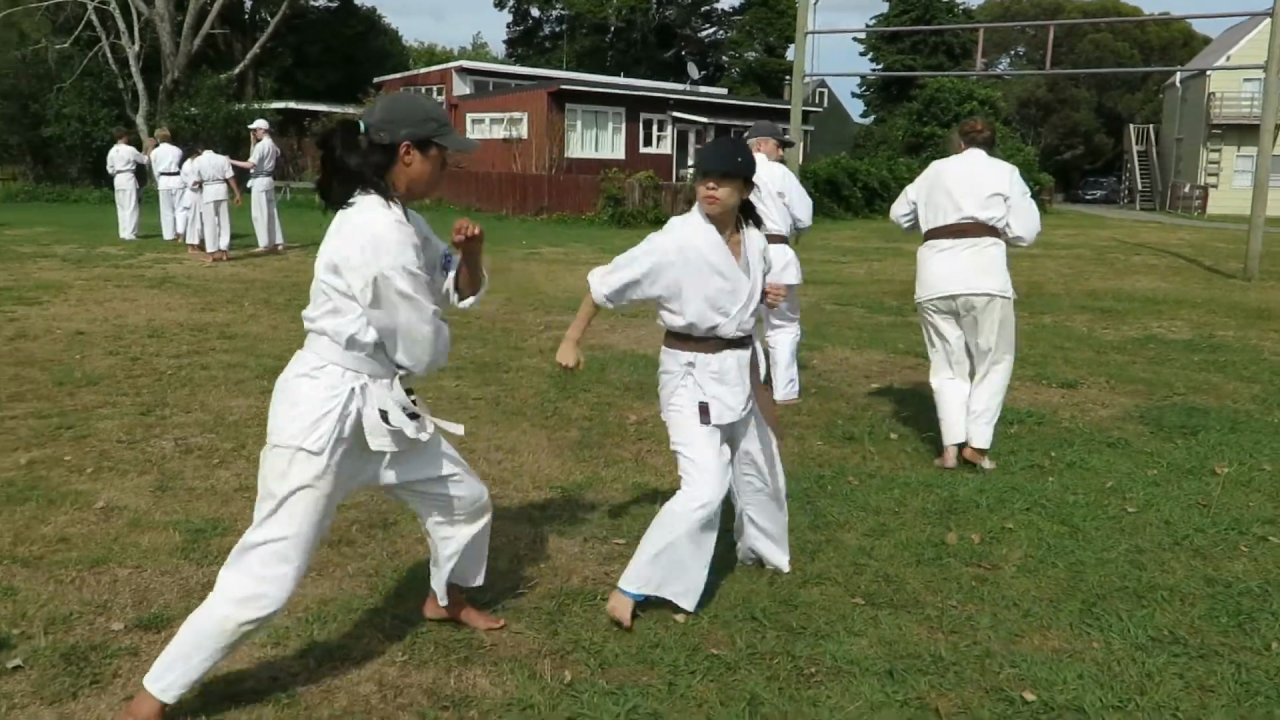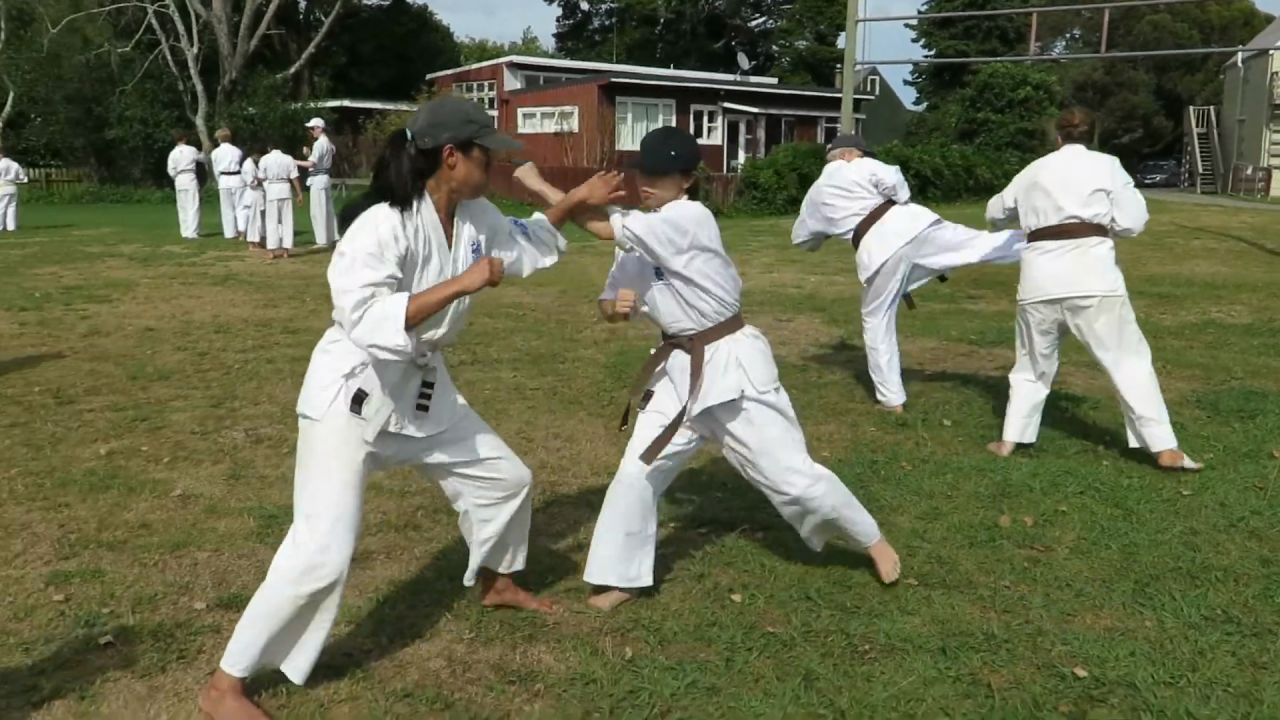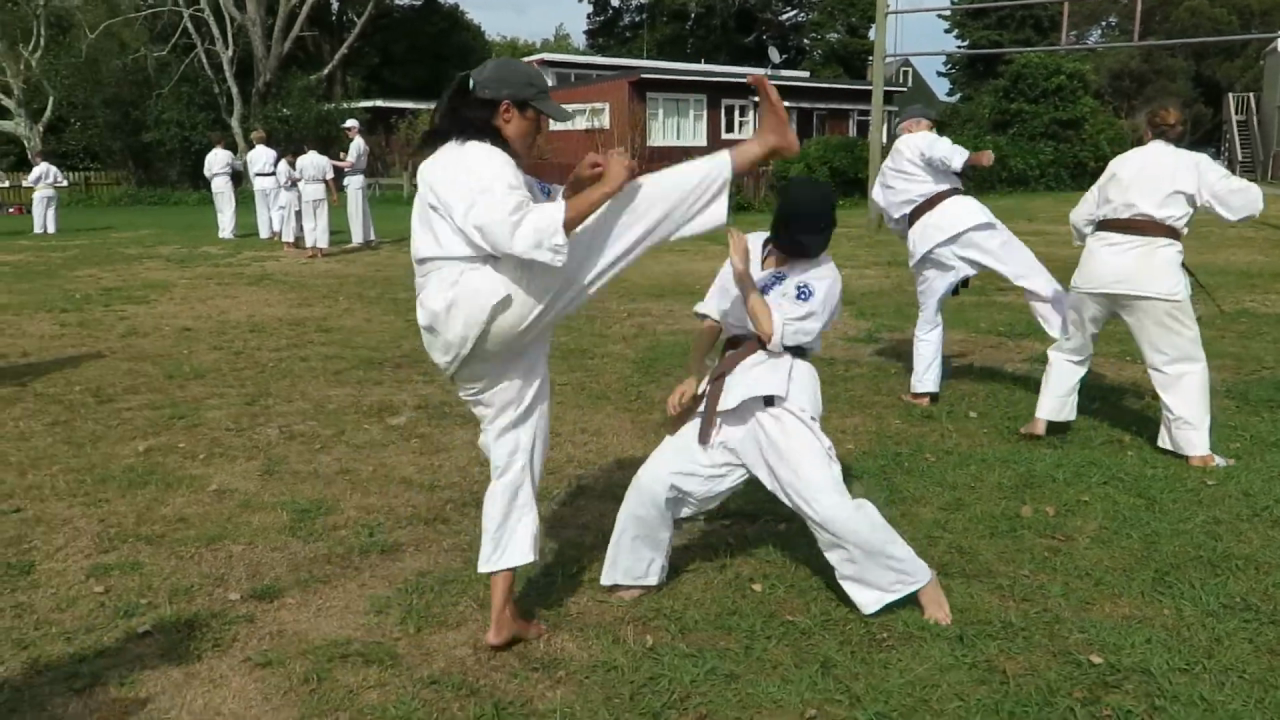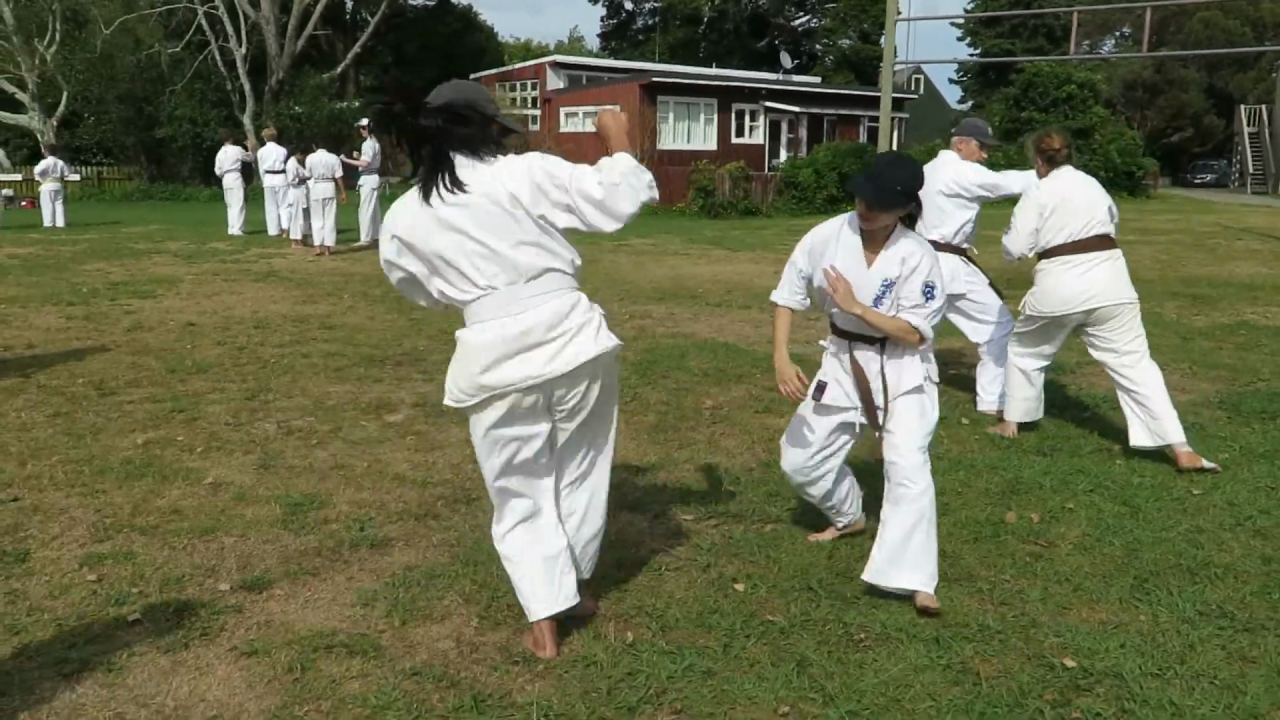
dt=0.4s
person 1, frame 1
left shoulder: (393, 221)
right shoulder: (380, 234)
left elbow: (460, 290)
right elbow: (423, 349)
left wrist: (469, 253)
right wrist: (433, 325)
left hip: (375, 404)
right hip: (326, 408)
left knee: (462, 497)
right knee: (264, 576)
left ankle: (447, 600)
person 1, frame 2
left shoulder: (471, 215)
right shoulder: (383, 226)
left elbow: (517, 247)
right elbow: (370, 326)
left wrist: (579, 200)
right wrist: (461, 283)
left hip: (423, 390)
right hip: (353, 390)
left knee: (504, 479)
right knee: (321, 553)
left ankle: (497, 583)
person 1, frame 3
left shoulder: (493, 164)
right shoulder: (471, 162)
left elbow: (538, 213)
right elbow: (530, 237)
left wrist: (581, 181)
right wrist: (605, 189)
left hip: (462, 334)
right hip: (491, 300)
left knee: (513, 462)
right knee: (636, 201)
left ankle: (503, 615)
right ankle: (762, 147)
person 1, frame 4
left shoulder: (403, 213)
right shoulder: (526, 171)
left elbow: (418, 288)
right elbow: (619, 195)
right wrist: (618, 141)
left hip: (493, 356)
right hip: (569, 331)
left knee: (518, 497)
right knee: (581, 469)
left ankle: (544, 627)
right ankle: (576, 588)
person 2, frame 1
left shoulder: (754, 238)
right shoulder: (676, 240)
right elbow: (603, 283)
left wrist: (769, 296)
right wrist: (571, 340)
left hip: (740, 370)
right hip: (693, 376)
left knee: (761, 474)
right knee: (703, 491)
left ankle: (762, 551)
right ankle: (634, 589)
person 2, frame 2
left shoulder: (691, 219)
right shoulder: (638, 242)
left elbow: (608, 228)
right elbow: (611, 302)
left wrist: (541, 188)
right wrist: (618, 302)
left hip: (733, 363)
right hip: (680, 370)
left knee: (791, 473)
right knee: (637, 473)
left ankle: (868, 537)
right ankle: (622, 577)
person 2, frame 3
left shoulder: (823, 276)
right shoulder: (752, 247)
left elbow: (772, 334)
right elbow: (712, 317)
left wrist: (744, 278)
right wrist: (691, 380)
left hip: (779, 392)
right hip: (730, 394)
left knee: (826, 502)
right knee: (655, 480)
left ankle: (919, 579)
right ankle: (637, 573)
person 2, frame 4
left shoulder: (918, 255)
right shoulder: (825, 237)
left elbow: (915, 334)
right elbow: (787, 299)
left wrist: (855, 306)
right wrist: (782, 357)
left hip: (901, 370)
right hip: (844, 361)
left knee: (907, 467)
right knee: (803, 456)
left ankle: (916, 579)
right ankle: (849, 517)
person 3, frame 1
left shoulder: (936, 170)
right shoulder: (1005, 172)
left elbow: (899, 213)
right elbow: (1025, 231)
left hip: (936, 271)
right hip: (982, 268)
left knee: (947, 362)
right knee: (993, 359)
left ankle: (950, 449)
right ankle: (976, 445)
person 3, frame 2
left shoulder: (1035, 170)
right shoulder: (1106, 165)
left elbow: (996, 212)
right elbow: (1132, 221)
left wrist: (1035, 214)
left hip: (1041, 271)
right hip: (1090, 269)
left knee: (1033, 362)
right knee: (1128, 357)
left ankle: (1009, 440)
right ankle: (1165, 449)
person 3, frame 3
left shoulder: (1121, 162)
right shoulder: (1195, 164)
left elbow: (1081, 219)
right elbow: (1247, 202)
left wrist: (1091, 243)
left hip: (1100, 263)
right hip: (1153, 268)
left knee: (1072, 346)
right knee: (1180, 361)
left ankle: (1041, 421)
right ankle: (1197, 451)
person 3, frame 4
left shoulder: (1039, 192)
right shoulder: (1091, 184)
left elbow: (1016, 248)
left wrist: (1022, 234)
left hip: (1058, 285)
right hip: (1108, 280)
left knee: (1024, 348)
right knee: (1133, 364)
left ankle: (1012, 422)
right ankle: (1181, 450)
person 4, frame 1
right shoulder: (777, 172)
right elbow: (803, 217)
right wrist: (787, 231)
right hip: (776, 257)
right knee: (784, 326)
right ankle: (785, 393)
person 4, frame 2
left shoulder: (814, 196)
right shoulder: (856, 167)
left elbow: (801, 238)
right elbow: (890, 180)
right wrist: (904, 202)
left hip: (876, 249)
right hip: (909, 226)
left knee: (877, 327)
right knee: (983, 243)
left ankle: (892, 400)
person 4, frame 3
left shoulder: (884, 178)
right shoulder: (909, 144)
left elbow: (896, 221)
right elbow: (935, 150)
right wrist: (974, 158)
left hip: (926, 238)
right hip: (962, 217)
left knee: (929, 317)
right knee: (1030, 274)
left ankle: (922, 390)
person 4, frame 4
left shoulder: (929, 171)
right shoulder: (961, 172)
right elbow: (1010, 183)
right hip: (947, 266)
right knee: (998, 327)
right ankle: (994, 401)
